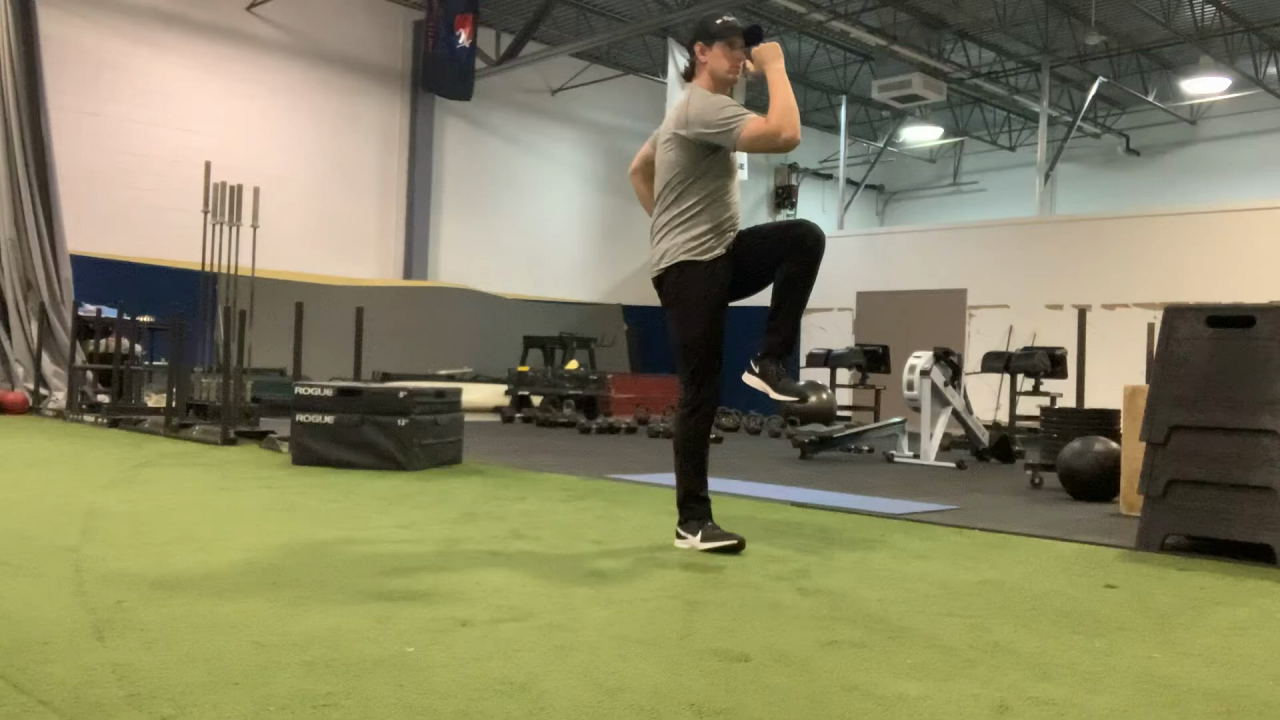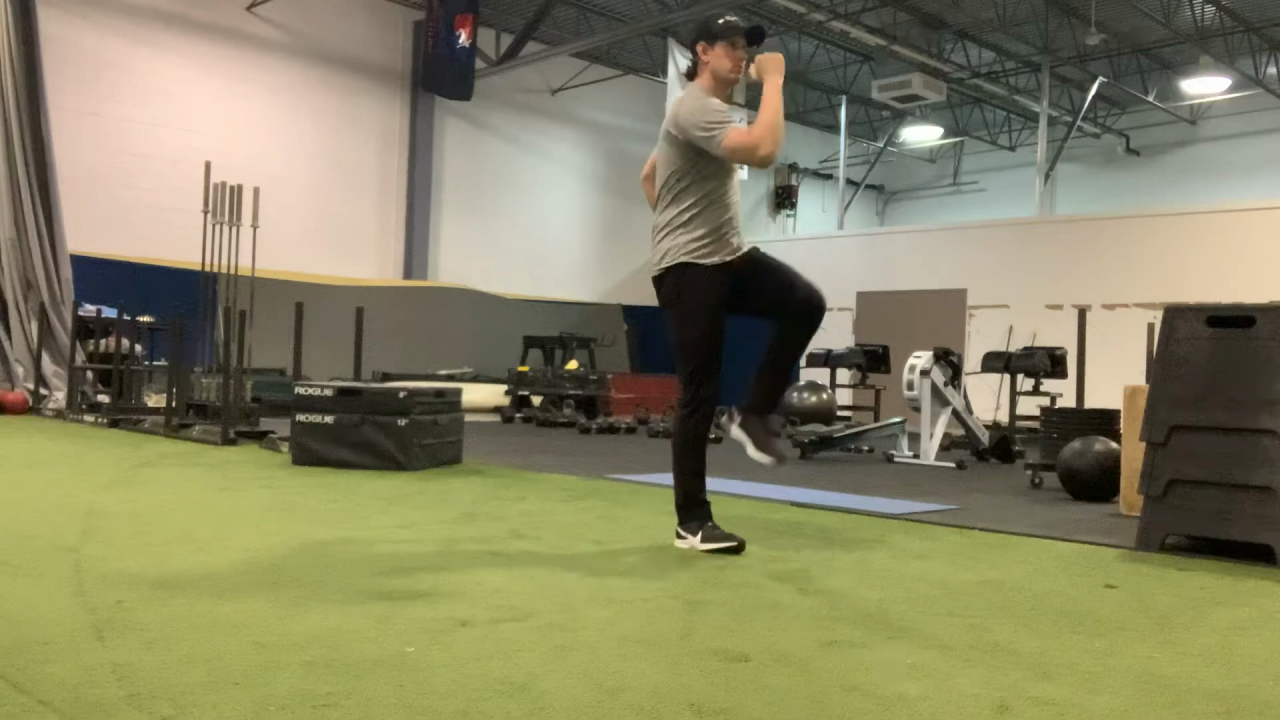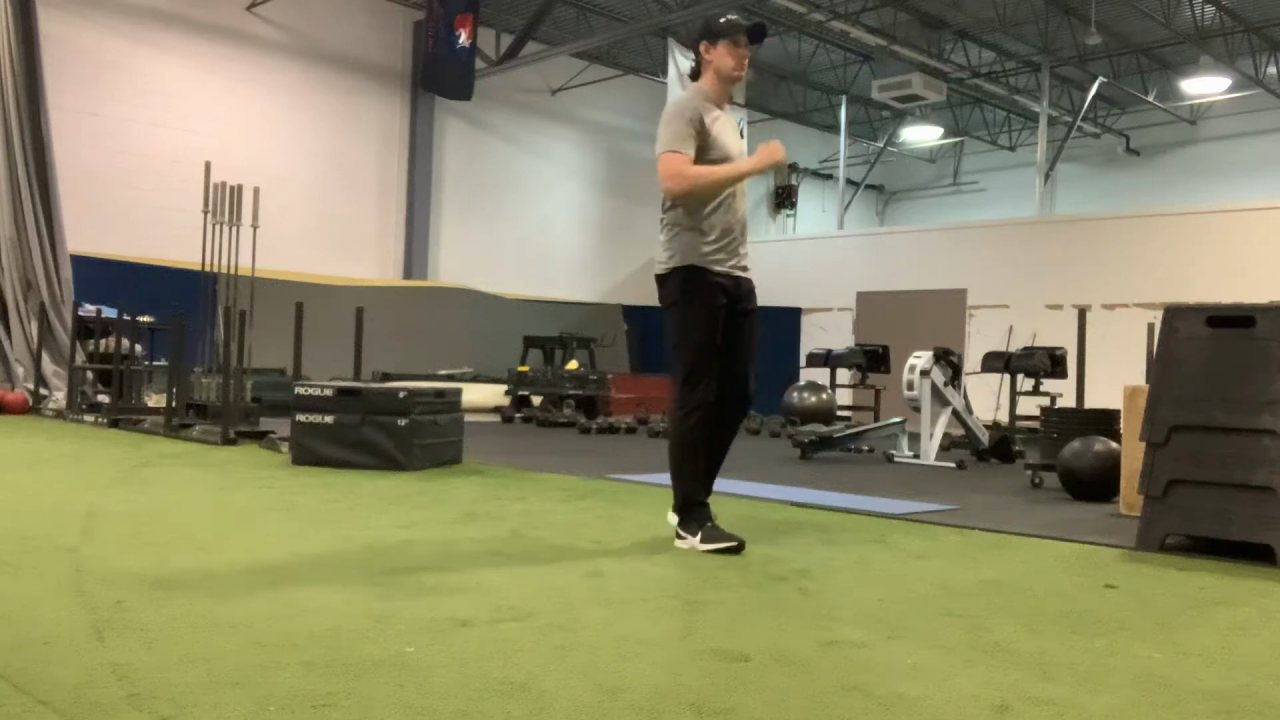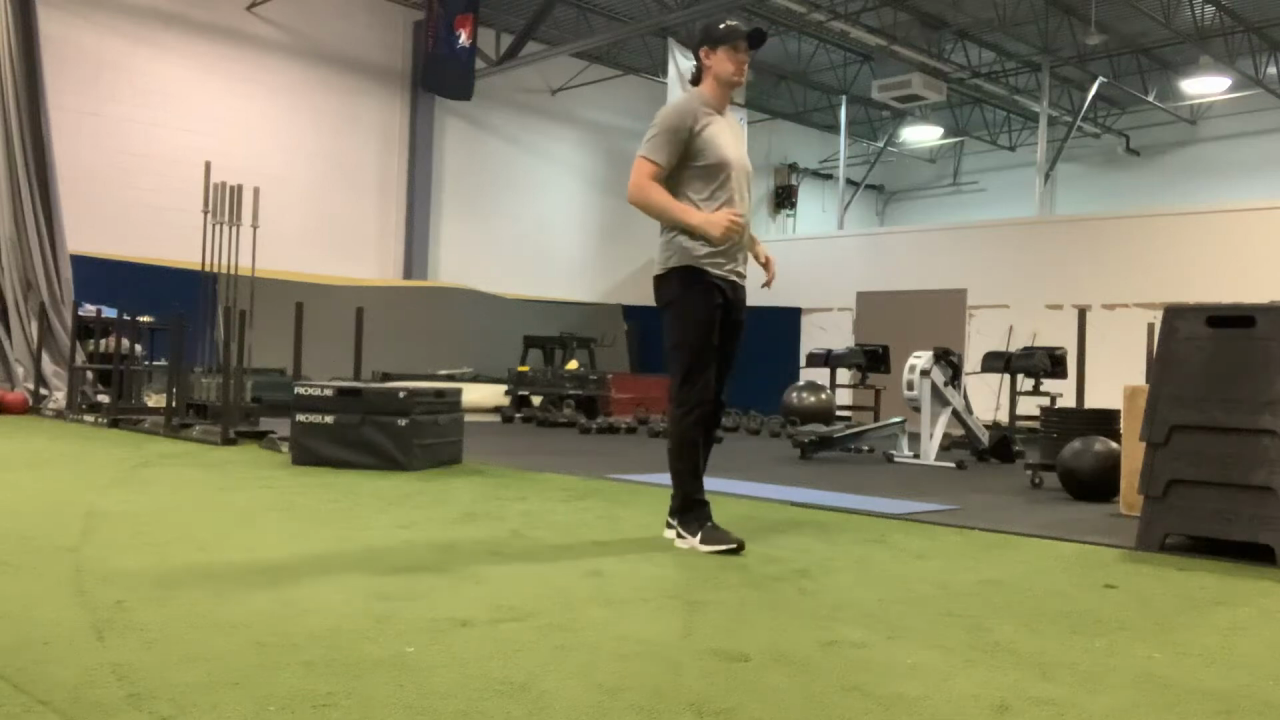
dt=0.3s
person 1, frame 1
left shoulder: (696, 109)
right shoulder: (704, 107)
left elbow: (638, 170)
right elbow: (786, 135)
left wrist: (667, 221)
right wrist: (775, 69)
left hip: (721, 254)
right hip: (689, 266)
left knee: (805, 237)
right knee: (701, 393)
left ankle: (769, 362)
right ankle: (693, 520)
person 1, frame 2
left shoulder: (708, 112)
right shoulder: (695, 107)
left elbow: (648, 175)
right elbow: (763, 150)
right wrist: (773, 82)
left hip: (728, 258)
right hip: (687, 269)
left knee: (805, 304)
right knee: (699, 395)
left ankle: (754, 415)
right ankle: (692, 521)
person 1, frame 3
left shoulder: (726, 120)
right shoulder: (686, 109)
right elbow: (676, 183)
right wrist: (751, 164)
left hip: (734, 274)
right hip: (692, 274)
left knee: (737, 396)
right knee: (697, 397)
left ankle: (692, 501)
right ankle: (691, 519)
person 1, frame 4
left shoulder: (733, 129)
right shoulder: (683, 115)
right elbow: (640, 187)
left wrist: (755, 246)
right wrist: (698, 222)
left hip: (729, 279)
right hip: (690, 274)
left knee: (711, 398)
right knee: (693, 396)
left ankle: (683, 512)
right ankle: (692, 517)
